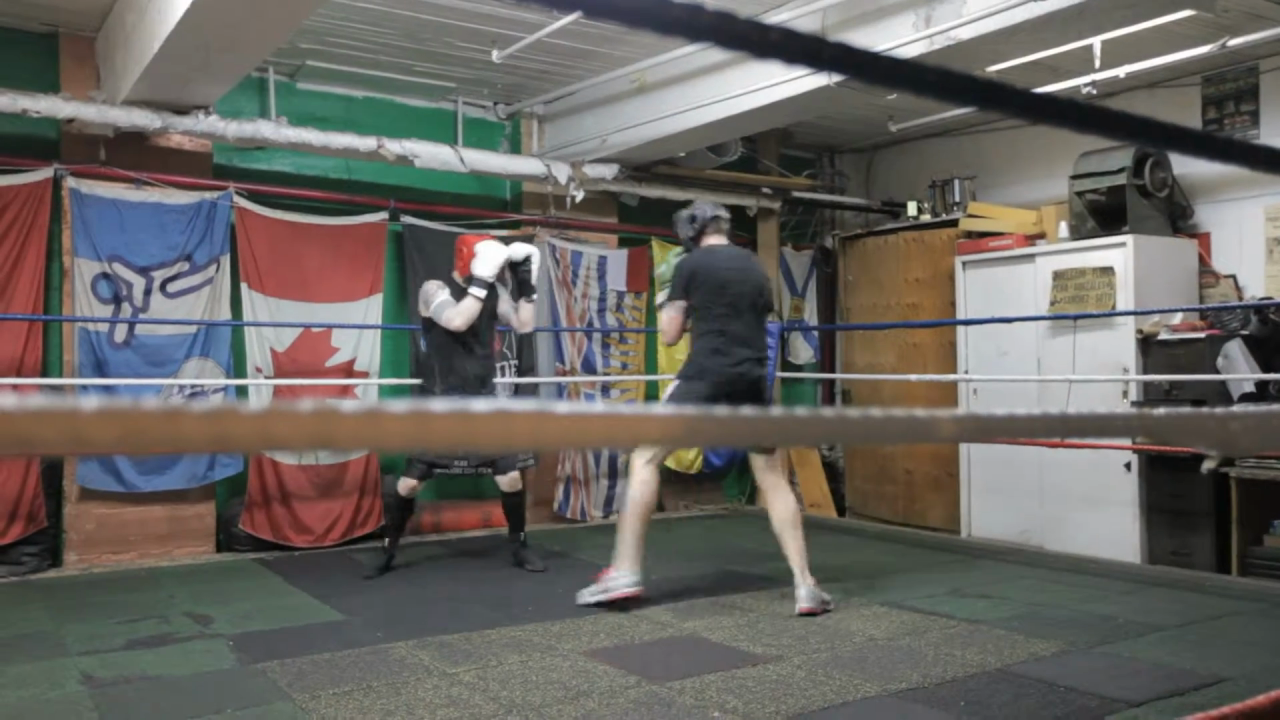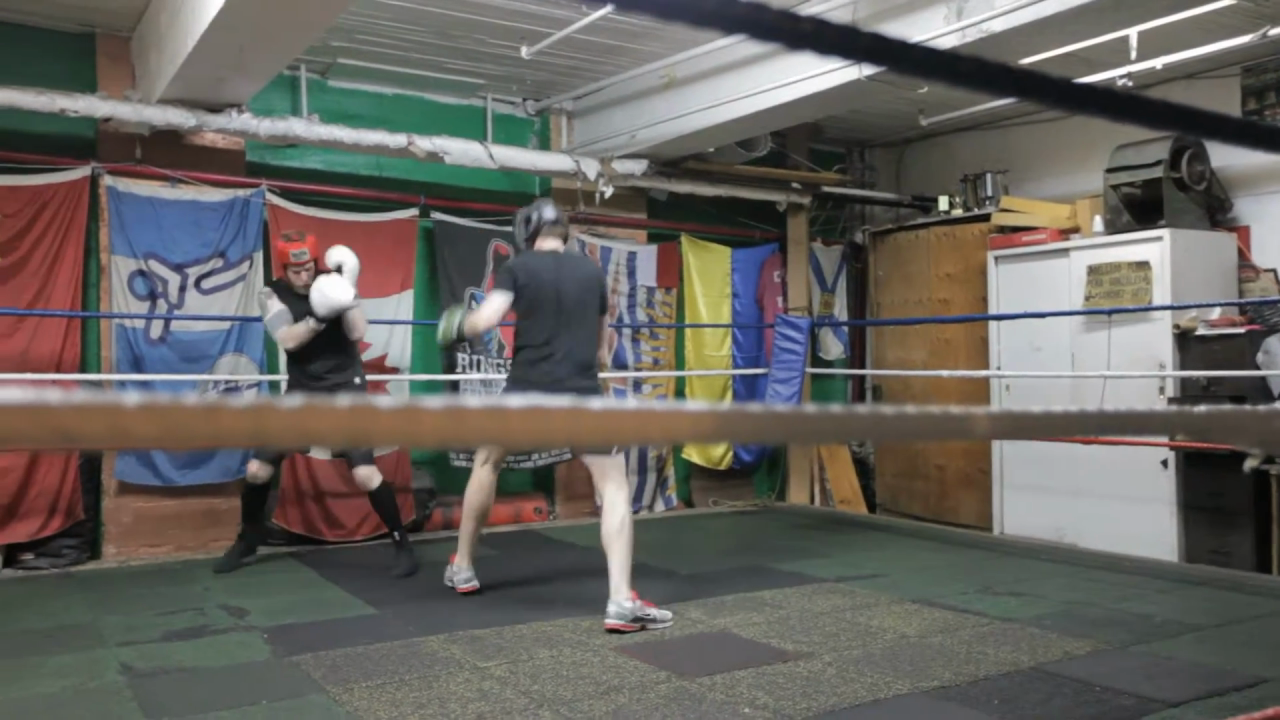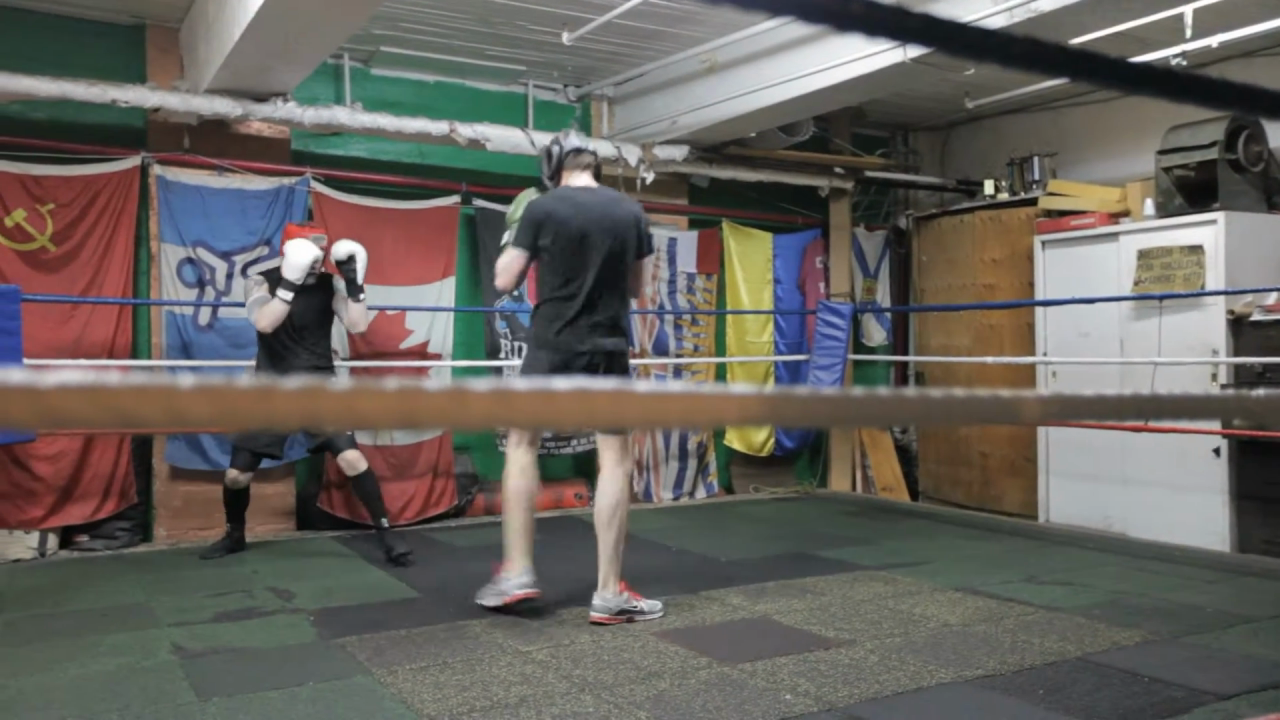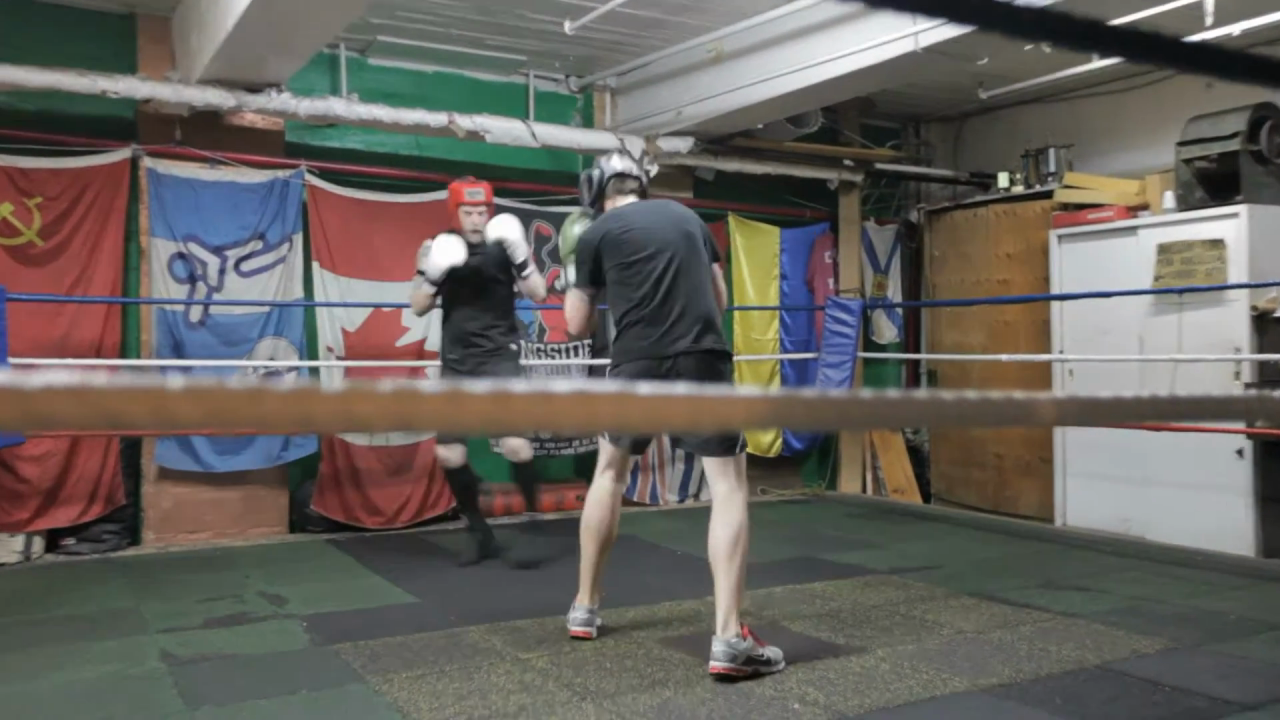
dt=1s
person 1, frame 1
left shoulder: (691, 265)
right shoulder: (757, 268)
left elbow: (669, 334)
left wrist: (669, 296)
left hip: (703, 378)
right hip: (751, 382)
left knee: (645, 459)
right knee: (773, 479)
left ankle: (622, 574)
right ankle: (805, 586)
person 1, frame 2
left shoulder: (517, 267)
right shoulder: (592, 270)
left elbow: (486, 321)
left wrist: (457, 326)
left hip: (527, 389)
right hip: (581, 390)
left knee: (485, 463)
right knee: (615, 489)
left ankle: (462, 568)
right ankle: (622, 601)
person 1, frame 3
left shoulder: (541, 209)
right shoulder: (630, 211)
left elbow: (504, 282)
left wrist: (514, 239)
left hip: (552, 348)
right hip: (609, 349)
left knee: (521, 448)
right knee: (616, 462)
left ankle: (516, 571)
right ankle: (609, 594)
person 1, frame 4
left shoulder: (594, 235)
right shoulder: (687, 217)
left elbow: (576, 323)
right elbow: (720, 300)
left wrist: (575, 269)
left hip: (637, 366)
right hip: (704, 361)
left knee: (609, 472)
right knee: (730, 490)
left ankle: (584, 607)
right ankle: (730, 636)
person 2, frame 1
left shoulder: (494, 293)
right shoulder: (435, 289)
left elbow: (524, 325)
right elbow: (456, 322)
left wrist: (526, 283)
right wrist: (480, 282)
left hip: (482, 398)
right hip: (440, 400)
left knee: (511, 475)
right knee: (409, 481)
left ankle: (519, 546)
right ankle: (388, 551)
person 2, frame 2
left shoulder: (332, 285)
right shoulder: (272, 295)
left elbow: (358, 332)
right elbow: (289, 340)
left wrist: (349, 290)
right wrist: (318, 315)
left hip: (344, 388)
right hip: (300, 392)
left knee: (365, 471)
right knee: (257, 469)
left ankle: (402, 544)
right ankle: (247, 540)
person 2, frame 3
left shoulder: (332, 285)
right shoulder: (261, 282)
left elbow: (358, 326)
right elbow: (264, 323)
left wrist: (355, 283)
right wrist: (291, 282)
left knee: (351, 457)
right knee: (237, 473)
left ankle: (387, 535)
right ankle: (235, 535)
person 2, frame 4
left shoulder: (505, 245)
right shoulder: (436, 249)
left elbow: (538, 292)
right elbow: (416, 306)
left wrist: (521, 258)
right wrist: (433, 273)
left hip: (500, 355)
right hip: (457, 360)
left knee: (513, 442)
right knee: (449, 453)
right ankle: (481, 536)
